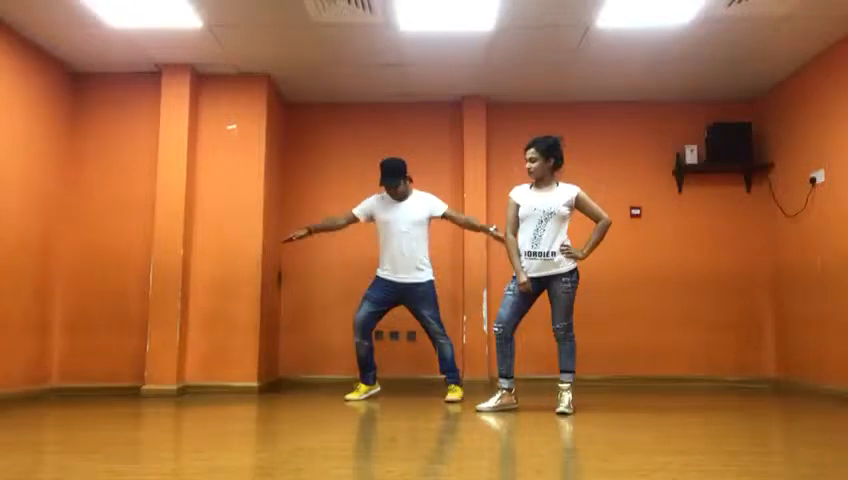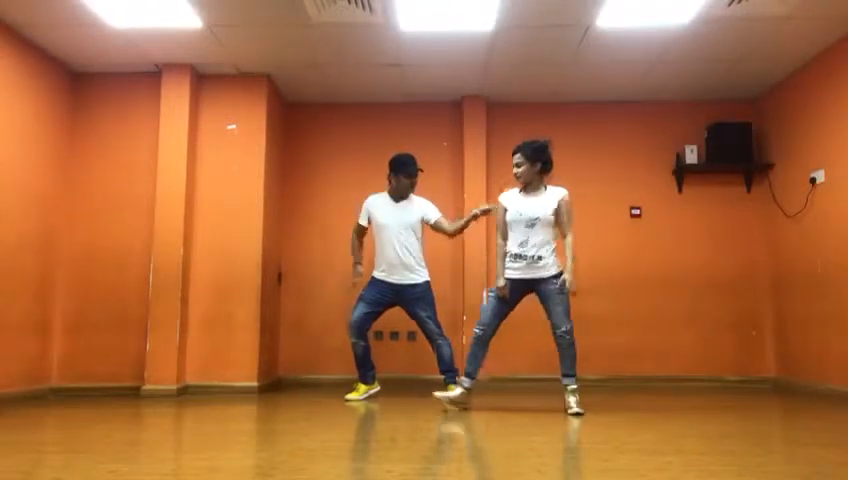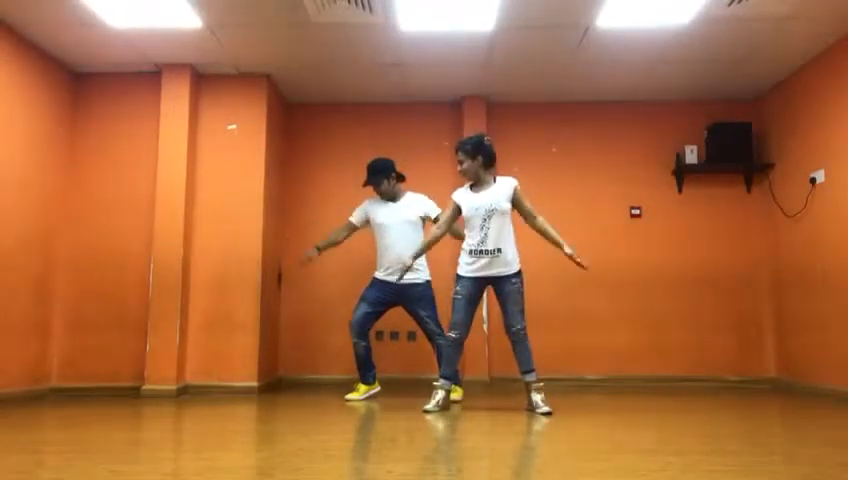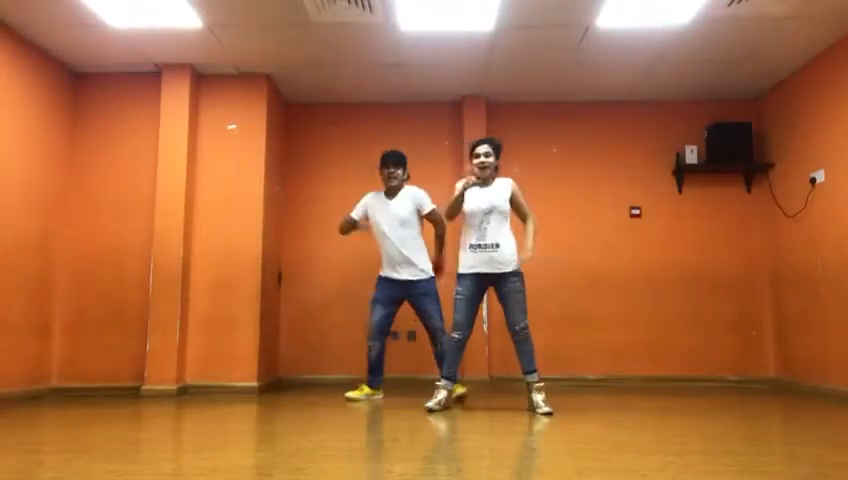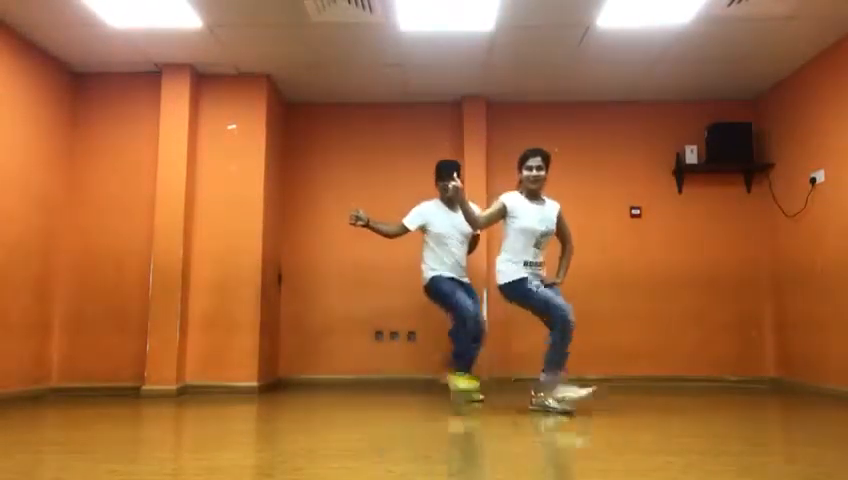
dt=1s
person 1, frame 1
left shoulder: (570, 192)
right shoulder: (518, 193)
left elbow: (604, 220)
right elbow: (510, 235)
left wrist: (584, 252)
right wrist: (519, 273)
left hip: (561, 273)
right hip: (527, 273)
left knee: (563, 331)
right knee: (502, 327)
left ankle: (566, 393)
right ankle: (506, 393)
person 1, frame 2
left shoulder: (559, 196)
right shoulder: (507, 198)
left elbow: (567, 235)
right elbow: (501, 239)
left wrist: (568, 271)
right wrist: (499, 277)
left hip: (548, 275)
right hip: (512, 275)
left knee: (564, 332)
right knee: (483, 330)
left ankle: (571, 393)
right ankle: (464, 389)
person 1, frame 3
left shoulder: (509, 186)
right shoulder: (460, 195)
left elbow: (534, 219)
right elbow: (441, 229)
left wrist: (563, 246)
right wrist: (413, 257)
left hip: (506, 270)
right hip: (469, 272)
left knee: (517, 330)
right knee: (456, 333)
left ankle: (534, 392)
right ankle: (441, 392)
person 1, frame 4
left shoulder: (506, 186)
right shoulder: (465, 187)
left elbow: (527, 218)
right elbow: (449, 216)
left wrist: (528, 246)
right wrist: (461, 191)
left hip: (506, 268)
right hip: (470, 270)
left knee: (519, 329)
right knee: (459, 331)
left ankle: (535, 391)
right ankle: (443, 390)
person 1, frame 5
left shoulder: (553, 208)
right shoulder: (509, 201)
left elbow: (568, 244)
right elbow: (478, 223)
left wrist: (560, 276)
right wrist: (461, 199)
left hip: (538, 278)
right hip: (513, 278)
left knee: (564, 325)
right knee: (562, 315)
left ankle: (541, 393)
right ankle: (555, 383)
person 2, frame 1
left shoulder: (427, 201)
right shoulder: (375, 202)
left elbow: (459, 219)
right elbow: (342, 221)
left wrist: (489, 230)
right wrist: (309, 230)
left hip: (420, 282)
right hip: (385, 280)
left knee: (437, 332)
right knee: (361, 324)
left ankle: (454, 384)
right ankle: (368, 382)
person 2, frame 2
left shoulder: (421, 205)
right shoulder: (372, 203)
left elbow: (450, 230)
right elbow: (358, 234)
left wrist: (473, 216)
right wrist: (357, 262)
left hip: (415, 283)
right hip: (381, 281)
left knee: (435, 334)
right knee: (356, 324)
left ankle: (452, 383)
right ankle: (367, 382)
person 2, frame 3
left shoulder: (419, 201)
right shoulder: (369, 207)
right elbow: (345, 230)
right wrist: (318, 248)
left hip: (416, 282)
right hip: (383, 281)
left knee: (435, 333)
right knee: (357, 325)
left ankle: (453, 384)
right ankle: (368, 382)
person 2, frame 4
left shoulder: (414, 194)
right shoulder: (370, 201)
left elbow: (439, 222)
right elbow: (344, 227)
left wrist: (438, 255)
right wrist: (353, 226)
left hip: (421, 278)
right hip: (389, 278)
left knee: (437, 330)
right knee: (376, 328)
left ankle: (451, 383)
right ankle: (372, 386)
person 2, frame 5
left shoulder: (472, 211)
right shoulder: (426, 210)
right elbow: (394, 230)
left wrist: (456, 258)
right wrist: (367, 223)
left hip: (461, 280)
right hip: (437, 278)
left knee: (477, 329)
right knee: (467, 312)
left ankle: (461, 377)
right ankle: (457, 371)
